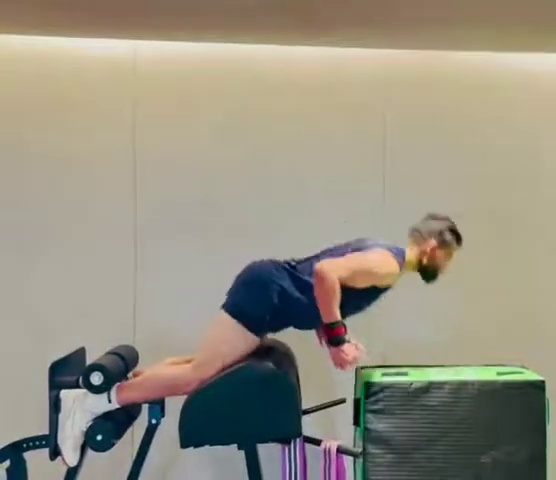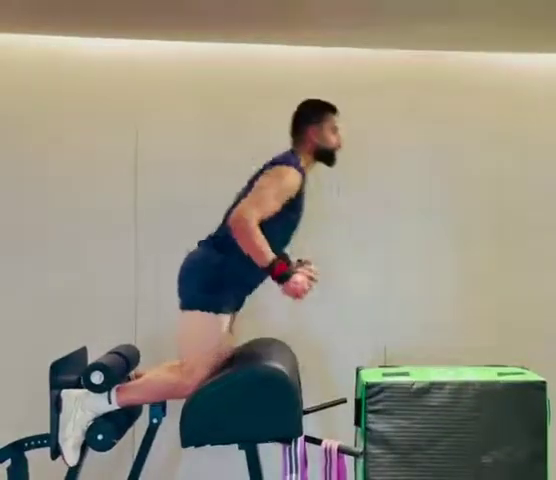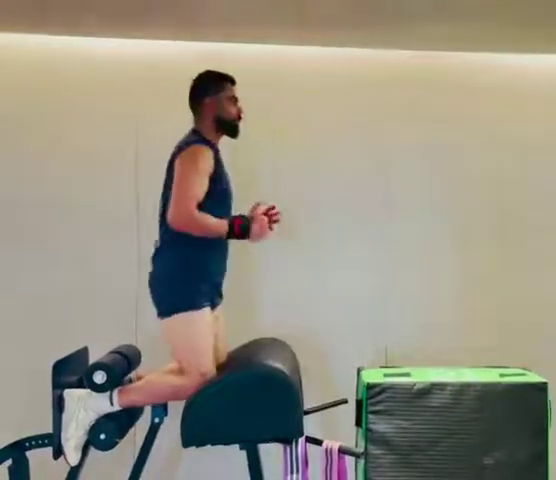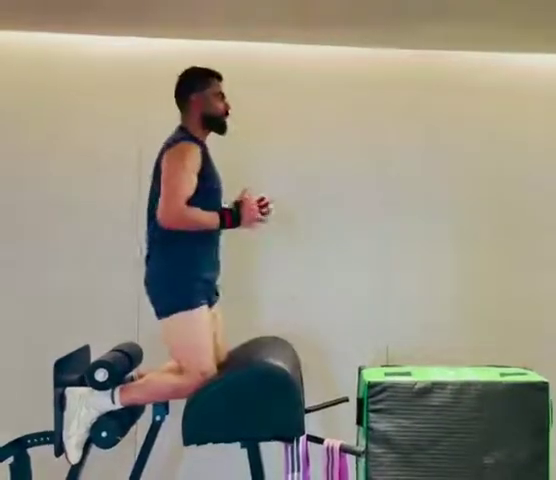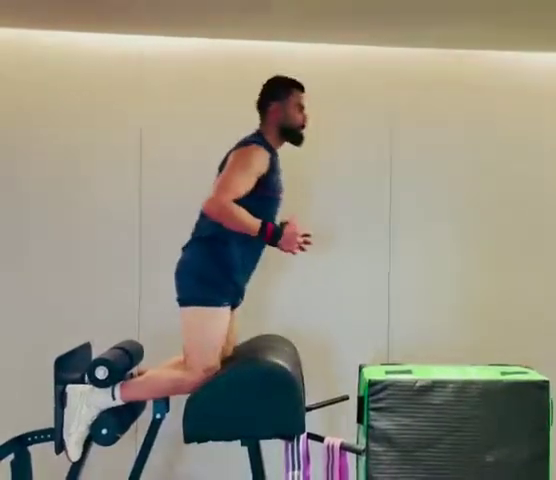
dt=0.4s
person 1, frame 1
left shoulder: (384, 255)
right shoulder: (389, 265)
right elbow: (326, 272)
left wrist: (327, 329)
right wrist: (337, 337)
left hip: (267, 287)
right hip: (264, 293)
left knee: (199, 364)
right knee: (197, 375)
left ankle: (119, 378)
right ankle: (97, 401)
person 1, frame 2
left shoulder: (291, 172)
right shoulder: (288, 172)
right elbow: (241, 221)
left wrist: (288, 266)
right wrist: (281, 273)
left hip: (219, 282)
right hip: (211, 280)
left knee: (211, 367)
right knee: (194, 379)
left ankle: (115, 379)
right ankle: (95, 403)
person 1, frame 3
left shoulder: (205, 151)
right shoulder: (197, 151)
right elbow: (180, 216)
left wrist: (247, 222)
right wrist: (242, 229)
left hip: (198, 281)
right hip: (181, 281)
left knee: (214, 368)
right knee: (199, 380)
left ankle: (121, 385)
right ankle: (96, 403)
person 1, frame 4
left shoulder: (194, 149)
right shoulder: (183, 149)
right elbow: (170, 214)
left wrist: (237, 212)
right wrist: (233, 217)
left hip: (195, 278)
right hip: (177, 279)
left knee: (215, 365)
right knee: (199, 378)
left ankle: (121, 384)
right ankle: (96, 401)
person 1, frame 5
left shoulder: (264, 154)
right shoulder: (255, 152)
right elbow: (216, 205)
left wrist: (278, 235)
right wrist: (274, 234)
left hip: (222, 275)
right hip: (208, 273)
left knee: (218, 363)
right knee: (202, 373)
left ankle: (123, 380)
right ankle: (98, 398)
